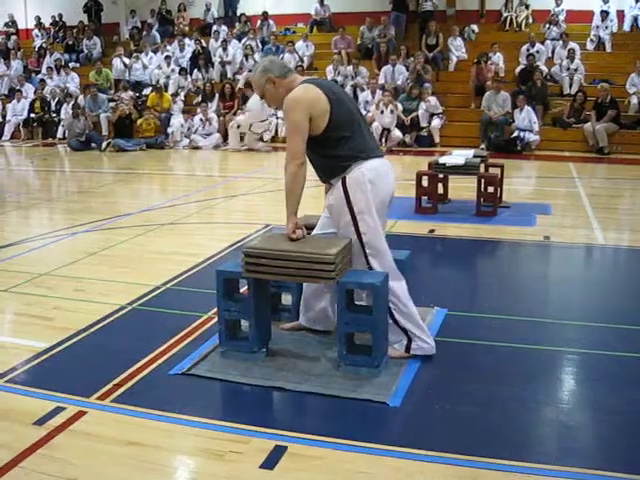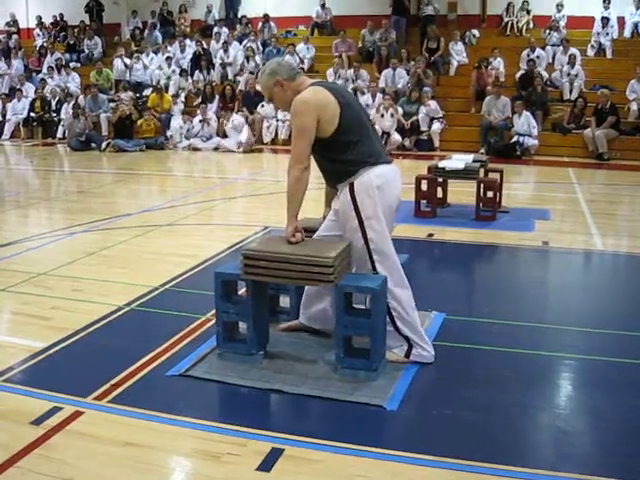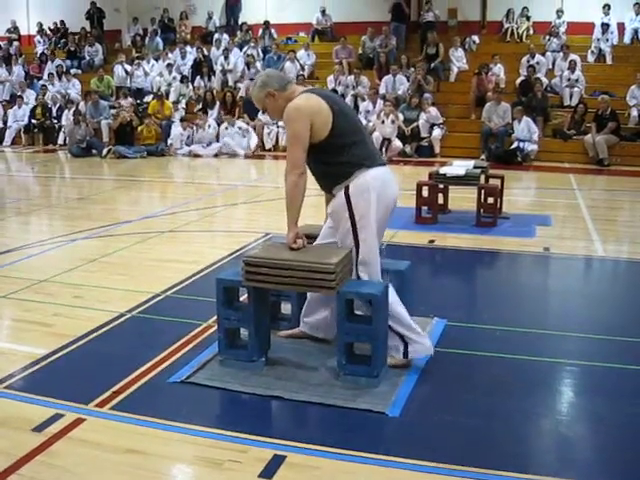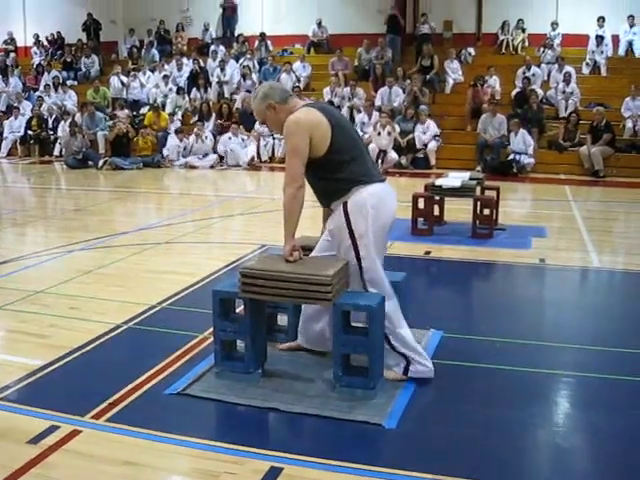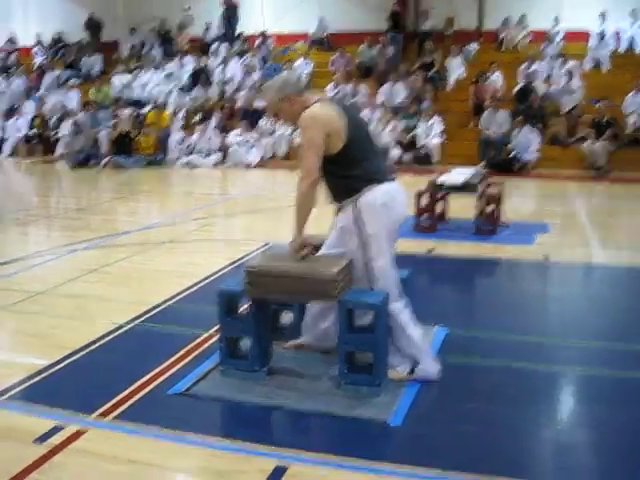
dt=0.4s
person 1, frame 1
left shoulder: (297, 98)
right shoulder: (318, 89)
left elbow: (295, 163)
left wrist: (291, 217)
right wrist: (330, 196)
left hip: (360, 180)
right hip: (364, 175)
left knee: (373, 263)
left ankle: (410, 339)
right ankle: (317, 317)
person 1, frame 2
left shoulder: (305, 101)
right shoulder: (326, 93)
left elbow: (299, 166)
left wrist: (291, 221)
right wrist: (329, 207)
left hip: (367, 186)
right hip: (368, 181)
left knee: (379, 270)
left ankle: (410, 346)
right ankle: (315, 317)
person 1, frame 3
left shoulder: (298, 108)
right shoulder: (318, 100)
left elbow: (296, 172)
left wrist: (292, 227)
right wrist: (331, 212)
left hip: (363, 187)
right hip: (367, 183)
left knee: (362, 273)
left ankle: (406, 343)
right ankle: (317, 325)
person 1, frame 4
left shoulder: (297, 121)
right shoulder: (318, 113)
left elbow: (294, 186)
left wrist: (289, 240)
right wrist: (326, 228)
left hip: (361, 204)
right hip: (365, 199)
left knee: (370, 287)
left ankle: (408, 362)
right ankle: (313, 338)
person 1, frame 5
left shoulder: (312, 117)
right shoulder: (331, 110)
left elbow: (309, 179)
left wrist: (299, 234)
right wrist: (340, 218)
left hip: (372, 203)
right hip: (368, 200)
left knee: (379, 287)
left ankle: (413, 362)
right ankle: (318, 335)
